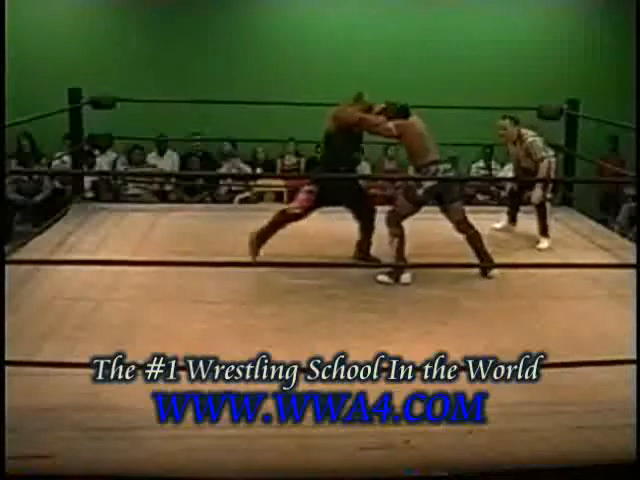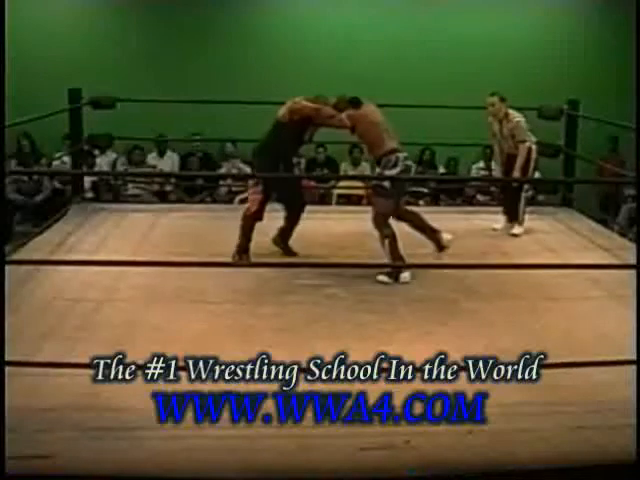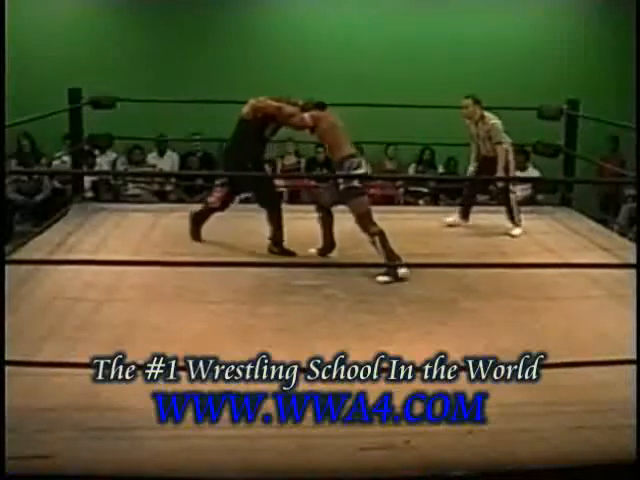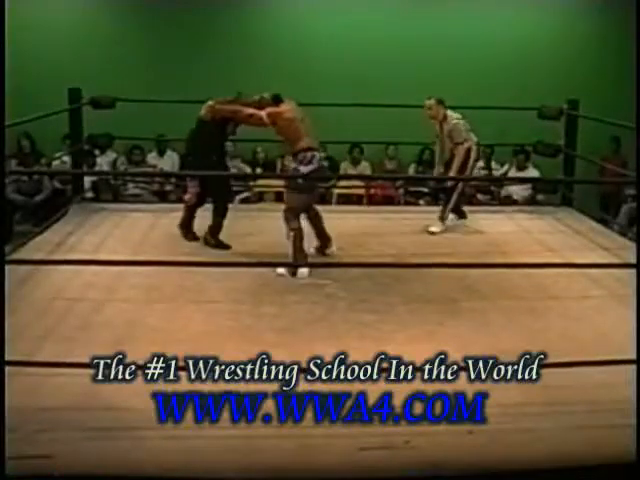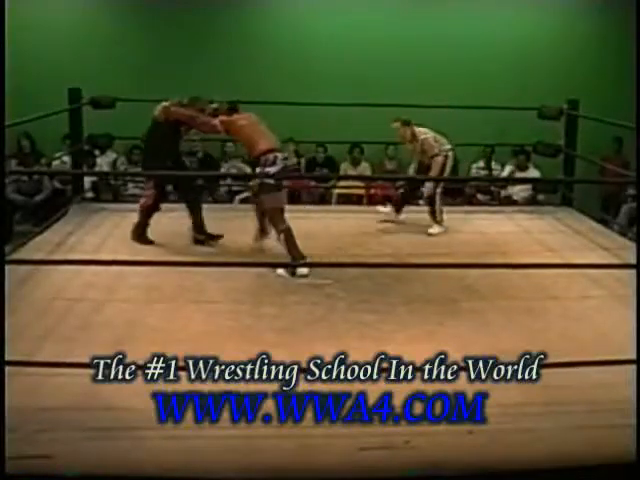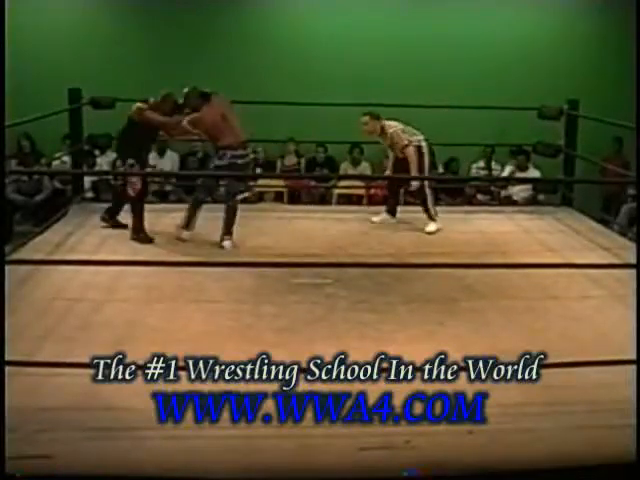
dt=0.5s
person 1, frame 1
left shoulder: (399, 125)
right shoulder: (412, 119)
left hip: (428, 176)
right hip: (444, 173)
left knee: (393, 219)
right knee: (462, 223)
left ankle: (401, 271)
right ankle: (488, 265)
person 1, frame 2
left shoulder: (352, 115)
right shoulder: (368, 107)
left hip: (388, 164)
right hip: (401, 160)
left knee: (380, 220)
right knee: (397, 210)
left ankle: (399, 270)
right ankle: (438, 236)
person 1, frame 3
left shoulder: (316, 116)
right shoulder: (327, 116)
left hip: (350, 169)
right hip: (347, 168)
left knee: (365, 222)
right knee: (322, 202)
left ankle: (396, 265)
right ankle: (327, 247)
person 1, frame 4
left shoulder: (275, 113)
right shoulder: (288, 105)
left elbow: (250, 116)
left hip: (304, 161)
right hip: (313, 159)
left knee: (291, 213)
right knee: (307, 207)
left ankle: (299, 264)
right ankle: (325, 243)
person 1, frame 5
left shoulder: (229, 121)
right shoulder: (247, 116)
left hip: (270, 163)
right hip: (278, 160)
left knee: (276, 216)
right knee: (258, 193)
left ankle: (299, 264)
right ankle: (262, 231)
person 1, frame 6
left shoulder: (196, 118)
right shoulder: (219, 100)
left hip: (225, 155)
right hip: (243, 154)
left knee: (201, 192)
right knee: (232, 198)
left ankle: (185, 229)
right ankle: (226, 236)
person 2, frame 1
left shoulder: (359, 122)
right shoulder: (339, 116)
right elbow: (362, 118)
right wrist: (382, 122)
left hip: (346, 177)
right hip: (326, 175)
left knee: (366, 212)
right knee: (298, 210)
left ankle: (362, 252)
right ankle: (260, 236)
person 2, frame 2
left shoulder: (315, 118)
right shoulder: (295, 107)
right elbow: (319, 110)
left hip: (284, 164)
right hip: (265, 160)
left knee: (297, 204)
right knee: (255, 207)
left ankle: (281, 239)
right ankle: (241, 249)
person 2, frame 3
left shoulder: (278, 117)
right shoulder: (255, 107)
left elbow: (298, 122)
right elbow: (283, 110)
left hip: (254, 163)
right hip: (236, 161)
left knee: (273, 201)
right knee: (221, 199)
left ankle: (276, 244)
right ankle: (196, 220)
person 2, frame 4
left shoulder: (234, 115)
right shoulder: (212, 108)
right elbow: (237, 111)
left hip: (215, 155)
right hip: (197, 155)
left knee: (223, 193)
right knee: (197, 195)
left ankle: (212, 235)
right ankle: (186, 226)
person 2, frame 5
left shoulder: (188, 117)
right shoulder: (166, 109)
left elbow: (205, 127)
right elbow: (190, 116)
right wrist: (211, 122)
left hip: (171, 155)
right hip: (154, 156)
left knee: (190, 189)
right knee: (154, 195)
left ankle: (200, 232)
right ankle: (139, 231)
person 2, frame 6
left shoulder: (159, 114)
right shoulder: (141, 109)
right elbow: (163, 121)
left hip: (141, 149)
right hip: (128, 148)
left knee: (128, 184)
right knee: (138, 186)
left ankle: (109, 215)
right ankle: (137, 230)
person 3, frame 1
left shoulder: (531, 140)
right shoulder: (508, 139)
left elbow: (543, 164)
right elbow: (515, 157)
left wrist: (538, 187)
right wrist: (517, 177)
left hip: (545, 165)
right hip: (528, 166)
left knee: (540, 200)
right knee: (514, 192)
left ankle: (545, 237)
right ankle: (510, 222)
person 3, frame 2
left shoulder: (517, 121)
right shoulder: (492, 120)
left elbow: (524, 146)
right elbow: (496, 143)
left wrist: (517, 170)
right wrist: (500, 165)
left hip: (527, 153)
right hip: (511, 154)
left knee: (518, 188)
right knee: (506, 188)
left ankle: (519, 224)
right ankle: (510, 221)
person 3, frame 3
left shoulder: (492, 123)
right shoulder: (471, 122)
left elbow: (502, 148)
left wrist: (500, 171)
right wrist: (473, 165)
left hip: (502, 155)
right hip: (485, 156)
left knee: (505, 190)
right knee: (471, 185)
left ankle: (517, 225)
right ankle: (462, 217)
person 3, frame 4
left shoulder: (455, 122)
right shoulder: (436, 122)
left elbow: (462, 148)
right elbow: (440, 142)
left wrist: (453, 171)
right wrist: (438, 165)
left hip: (467, 151)
right hip: (453, 152)
left knee: (454, 186)
right knee: (447, 185)
left ankle: (442, 222)
right ankle: (458, 215)
person 3, frame 5
left shoulder: (425, 138)
right shoulder: (409, 138)
left elbow: (438, 159)
right elbow: (417, 155)
left wrist: (430, 181)
right wrist: (413, 172)
left hip: (443, 157)
right hip: (427, 159)
left knee: (432, 190)
right knee: (410, 184)
left ankle: (438, 224)
right ankle: (395, 210)
person 3, frame 6
left shoulder: (393, 130)
right shoulder: (380, 132)
left elbow: (410, 150)
left wrist: (414, 174)
right wrist: (390, 169)
left hip: (418, 149)
right hip: (403, 153)
left knee: (421, 185)
right knee: (392, 182)
left ankle: (433, 220)
right ankle: (390, 214)
